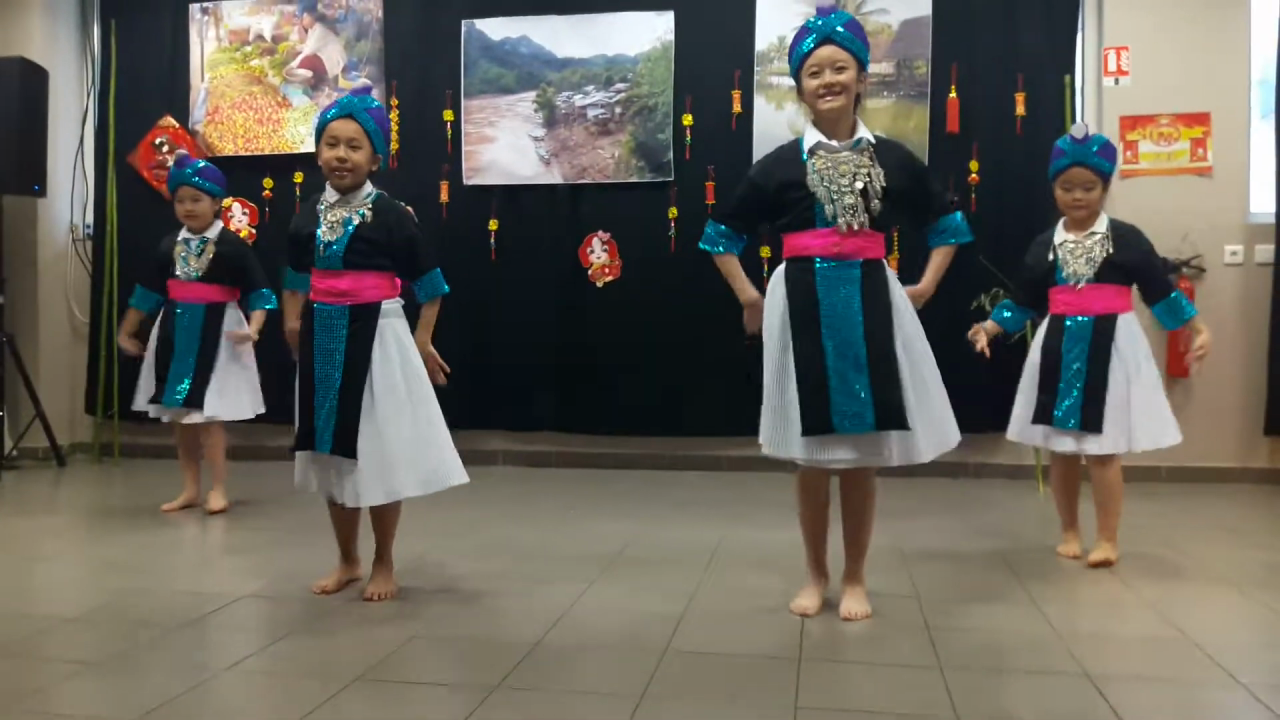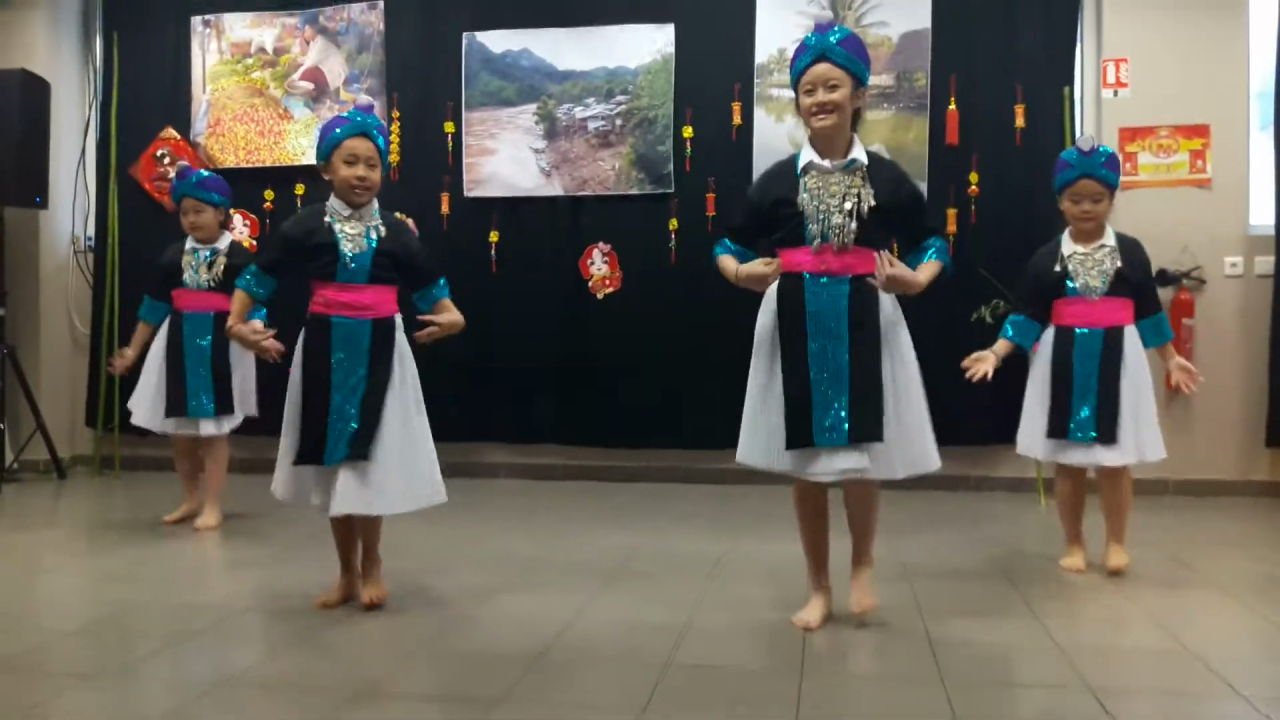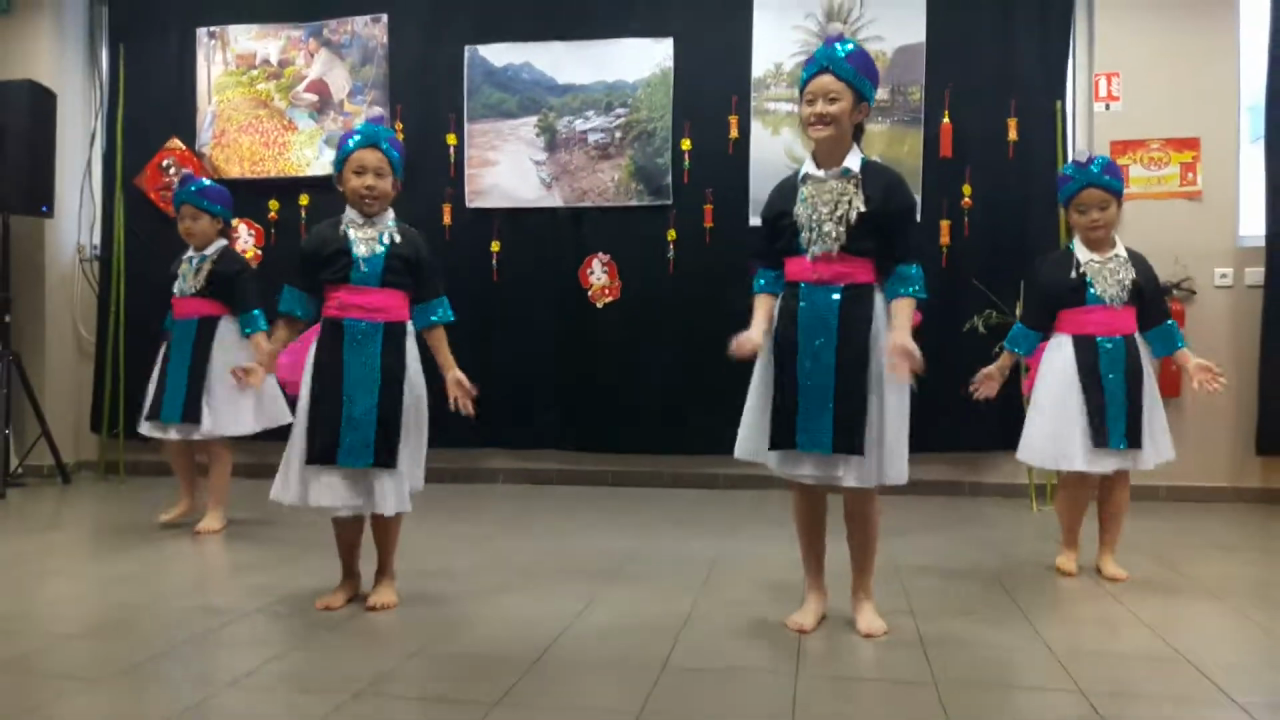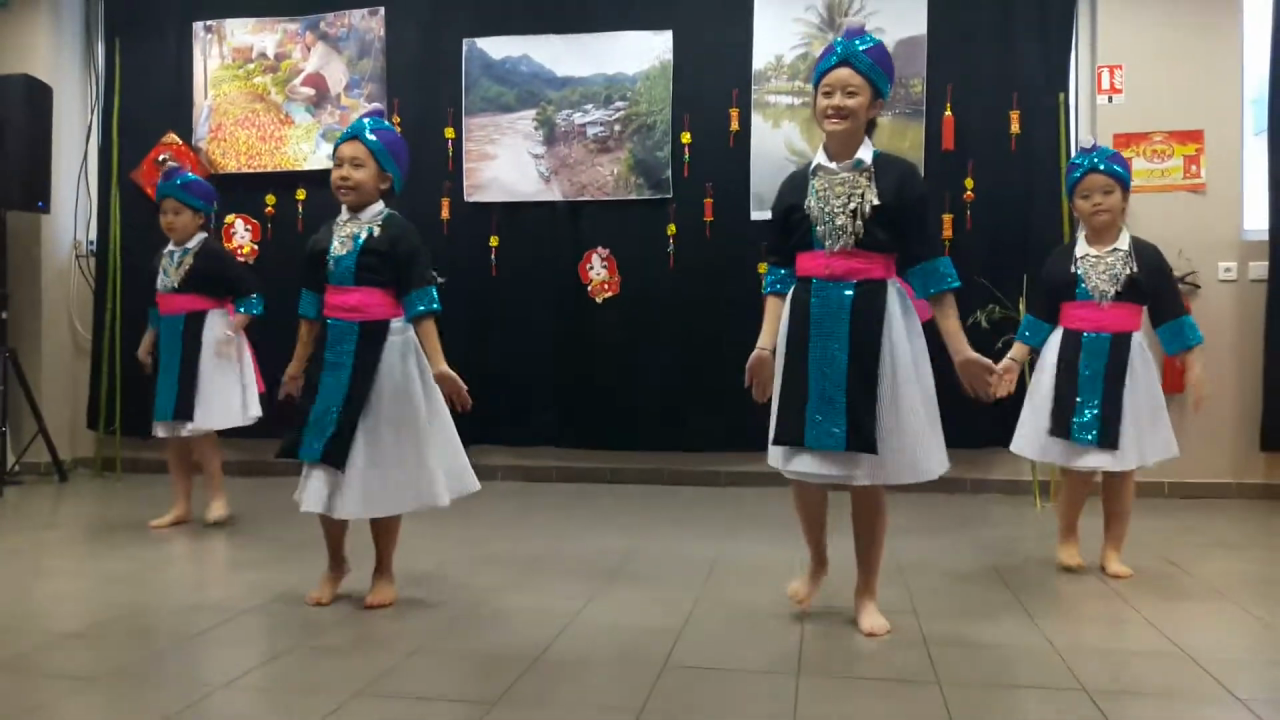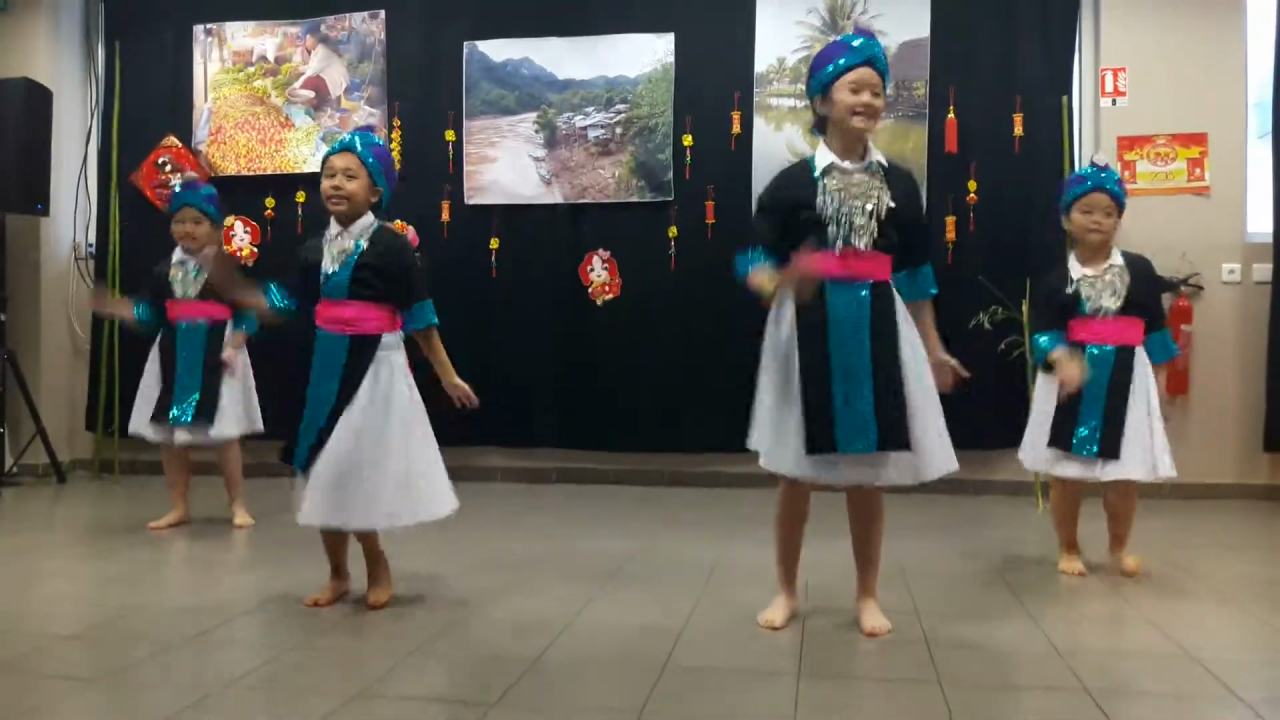
dt=0.3s
person 1, frame 1
left shoulder: (894, 159)
right shoulder: (780, 164)
left elbow: (947, 225)
right elbow: (722, 231)
left wrist: (923, 288)
right wrist: (747, 298)
left hip: (871, 303)
right hip: (802, 304)
left knee: (865, 452)
right knee: (814, 450)
left ankle: (855, 579)
right ankle: (816, 574)
person 1, frame 2
left shoulder: (887, 178)
right shoulder: (777, 180)
left elbow: (932, 245)
right elbow: (731, 247)
left wrist: (914, 283)
right wrist: (746, 274)
left hip: (863, 320)
right hip: (795, 320)
left knee: (864, 459)
right knee: (805, 464)
left ankle: (861, 567)
right ankle: (818, 589)
person 1, frame 3
left shoulder: (885, 186)
right shoulder: (785, 193)
left elbow: (904, 274)
right elbow: (769, 276)
left wrist: (900, 336)
right wrist: (756, 331)
left hip: (860, 328)
right hip: (795, 329)
left knee: (856, 472)
right knee: (802, 469)
left ankle: (864, 596)
right ankle: (815, 591)
person 1, frame 4
left shoulder: (899, 178)
right shoulder: (796, 185)
left elbow: (928, 267)
right elbow: (779, 271)
left wrist: (959, 348)
right wrist: (766, 342)
left hip: (876, 323)
right hip: (809, 323)
left knee: (869, 469)
right knee: (802, 463)
left ankle: (866, 595)
right ankle: (817, 562)
person 1, frame 5
left shoulder: (898, 183)
right shoulder: (792, 181)
left elbow: (914, 272)
right elbow: (754, 259)
left wrist: (933, 348)
right wrist: (781, 282)
left hip: (877, 325)
right hip: (808, 324)
left knee: (869, 469)
right knee: (800, 468)
left ankle: (867, 596)
right ankle: (786, 589)
person 2, frame 1
left shoulder: (391, 215)
right shoulder: (307, 216)
left elbow: (428, 283)
right elbow: (296, 280)
left wrist: (422, 342)
right wrist: (292, 326)
left hip: (376, 337)
right hip: (322, 339)
left knee: (380, 452)
right knee: (331, 452)
left ankle: (383, 562)
right ankle: (347, 560)
person 2, frame 2
left shoulder: (397, 233)
right shoulder: (305, 227)
left elbow: (429, 288)
right elbow: (258, 276)
left wrist: (449, 315)
right wrist: (238, 320)
left hip: (380, 352)
right hip: (325, 350)
left knee: (367, 463)
right knee: (330, 463)
left ankle: (370, 567)
right ankle: (348, 574)
person 2, frame 3
left shoulder: (409, 242)
right shoulder: (323, 238)
left elbow: (431, 313)
right elbow: (297, 305)
left wrist: (451, 369)
right wrist: (267, 359)
left hip: (391, 359)
right hip: (336, 356)
left knee: (385, 467)
right knee: (338, 469)
left ankle: (385, 574)
right ankle: (349, 575)
person 2, frame 4
left shoulder: (398, 233)
right shoulder: (324, 237)
left elbow: (419, 303)
right elbow: (314, 307)
left wrist: (437, 364)
right wrist: (297, 364)
left hip: (386, 353)
right hip: (336, 356)
left knee: (381, 466)
right knee: (326, 462)
left ankle: (384, 573)
right ankle: (335, 566)
person 2, frame 5
left shoulder: (392, 246)
right shoulder: (315, 248)
left elbow: (419, 317)
right elbow: (285, 307)
left wrist: (447, 376)
right wrist: (233, 285)
left hip: (374, 367)
right hip: (326, 366)
left knee: (356, 475)
right knee: (323, 475)
left ankle: (378, 567)
right ankle: (338, 575)
person 3, frame 1
left shoulder: (1126, 238)
right shoulder: (1044, 246)
left elbow: (1160, 288)
right elbow: (1024, 302)
left wrist: (1198, 330)
right wrist: (988, 327)
left hip: (1112, 346)
right hip: (1059, 348)
left knee: (1103, 449)
right knee: (1062, 449)
left ankle: (1107, 539)
right ankle: (1070, 532)
person 3, frame 2
left shoulder: (1130, 251)
right shoulder: (1047, 257)
left elbow: (1148, 311)
right elbow: (1029, 315)
left wrist: (1172, 357)
right wrist: (995, 352)
left hip: (1116, 359)
right hip: (1064, 360)
left knee: (1114, 461)
right knee: (1068, 460)
left ankle: (1116, 544)
right ankle: (1074, 545)
person 3, frame 3
left shoulder: (1137, 264)
right shoulder: (1055, 266)
left elbow: (1156, 322)
right elbow: (1032, 322)
left wrist: (1189, 361)
right wrist: (1001, 367)
left hip: (1126, 369)
right hip: (1074, 369)
left knee: (1119, 469)
right knee: (1080, 469)
left ankle: (1107, 553)
right ankle: (1068, 547)
person 3, frame 4
left shoulder: (1146, 257)
right shoulder: (1061, 259)
left elbow: (1170, 314)
right elbow: (1039, 316)
left wrist: (1192, 364)
right wrist: (1015, 357)
left hip: (1124, 363)
right hip: (1071, 363)
left knee: (1121, 465)
right knee: (1077, 462)
left ankle: (1112, 551)
right ankle: (1068, 539)
person 3, frame 5
left shoulder: (1139, 269)
right shoulder: (1058, 278)
left elbow: (1155, 328)
right elbow: (1046, 333)
left wrist: (1159, 378)
right wrist: (1063, 362)
left hip: (1125, 378)
right hip: (1073, 378)
left knee: (1123, 477)
right knee: (1067, 475)
left ankle: (1120, 546)
right ankle: (1068, 548)
person 4, frame 1
left shoulder: (233, 246)
right shoulder: (170, 246)
left elbow: (259, 293)
right elbow: (147, 291)
left wrist: (252, 329)
right wrist: (126, 331)
left hip: (217, 334)
right hip: (175, 333)
left knee: (206, 415)
right knee: (178, 414)
left ankle: (218, 488)
right ankle: (190, 488)
person 4, frame 2
left shoulder: (237, 257)
right shoulder: (173, 256)
left elbow: (252, 305)
right elbow: (154, 305)
left wrist: (258, 333)
right wrist: (133, 348)
left hip: (220, 346)
right hip: (179, 344)
left knee: (215, 429)
right knee: (179, 425)
left ankle: (212, 506)
right ankle: (193, 497)
person 4, frame 3
left shoulder: (231, 263)
right shoulder: (182, 263)
left elbow: (250, 313)
left wrist: (263, 353)
right wrist: (169, 353)
left hip: (218, 351)
right hip: (181, 350)
left knee: (213, 434)
right knee: (169, 429)
left ankle: (216, 510)
right ankle: (187, 497)
person 4, frame 4
left shoulder: (213, 254)
right shoulder: (164, 258)
left elbow: (252, 298)
left wrist: (231, 331)
right wrist: (146, 344)
left hip: (208, 347)
right hip: (171, 347)
left knee: (198, 426)
right knee: (171, 428)
left ankle: (218, 495)
right ankle: (181, 505)
person 4, frame 5
right shoulder: (166, 268)
left elbow: (246, 316)
right elbow: (148, 311)
left wrist: (232, 350)
right wrist: (113, 306)
left hip: (214, 355)
right hip: (174, 354)
left knee: (222, 434)
right knee: (170, 436)
left ankle: (238, 504)
right ankle: (179, 507)
